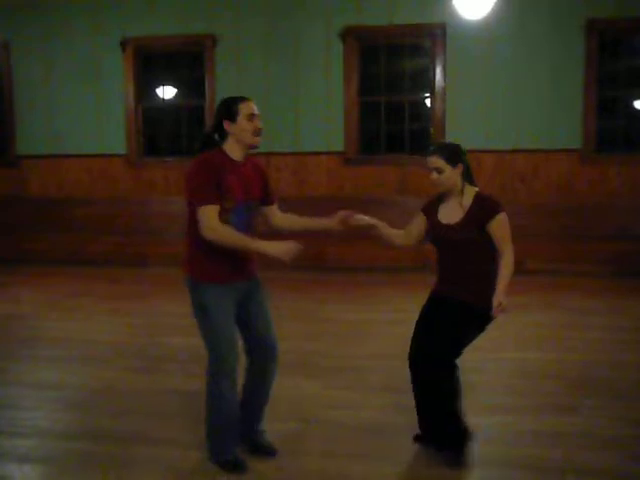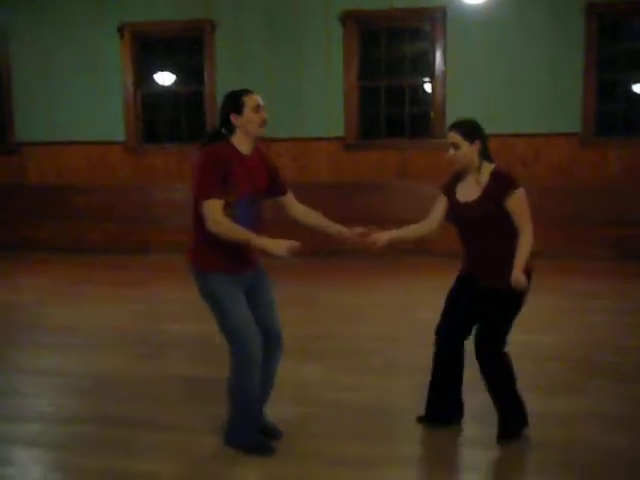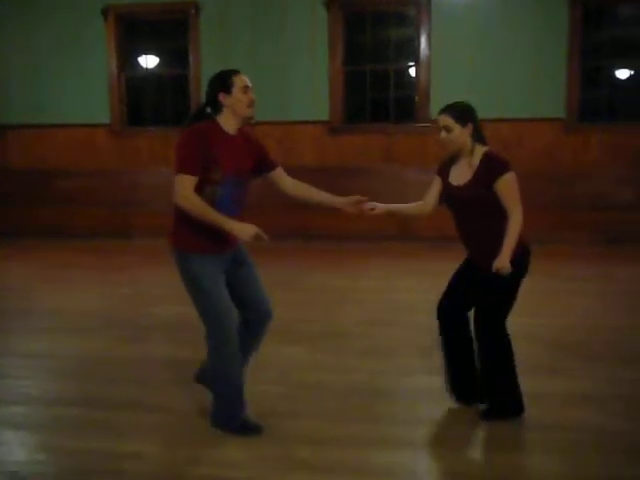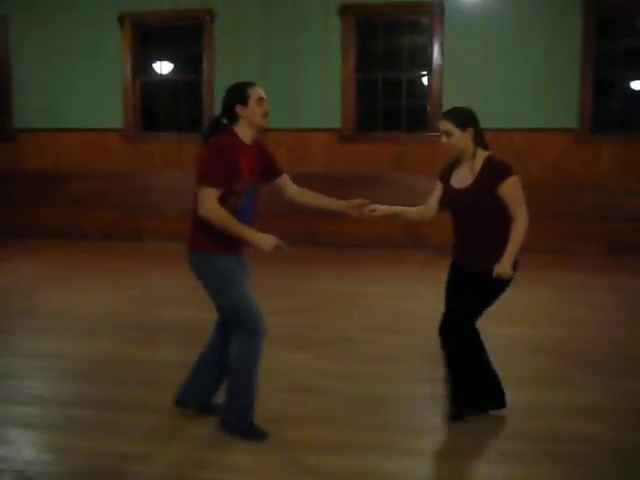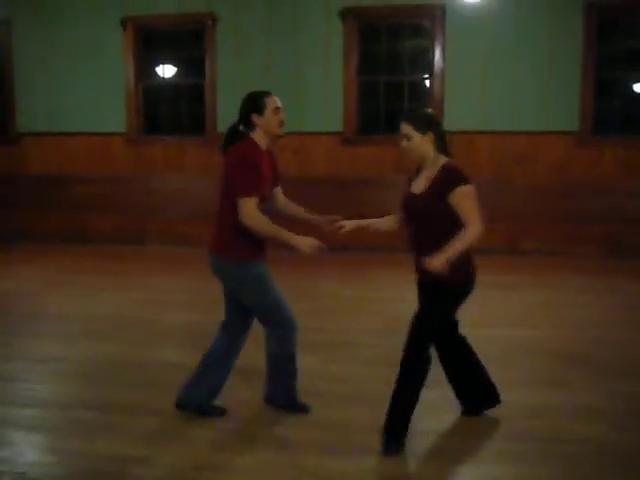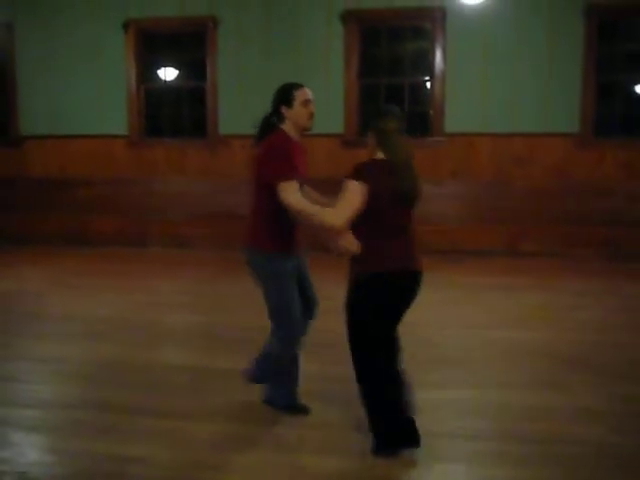
dt=0.3s
person 1, frame 1
left shoulder: (255, 170)
right shoulder: (206, 166)
left elbow: (276, 217)
right elbow: (210, 229)
left wrist: (325, 223)
right wrist: (267, 248)
left hip: (246, 279)
right hip: (210, 283)
left knee: (266, 352)
right knee: (224, 364)
left ankle: (249, 431)
right ankle: (221, 446)
person 1, frame 2
left shoulder: (262, 163)
right shoulder: (212, 159)
left elbow: (295, 208)
right elbow: (214, 222)
left wrist: (342, 232)
right wrist: (268, 243)
left hip: (250, 268)
right hip: (216, 271)
left knee: (271, 341)
right knee: (248, 347)
left ankle: (254, 415)
right ankle: (241, 431)
person 1, frame 3
left shoulder: (249, 143)
right shoulder: (197, 137)
left elbow: (289, 185)
right elbow: (182, 196)
left wrist: (339, 202)
right wrist: (233, 225)
left hip: (231, 247)
right hip: (196, 251)
left knee: (260, 313)
right knee: (224, 328)
left ankle: (216, 374)
right ankle: (228, 413)
person 1, frame 4
left shoulder: (258, 151)
right shoulder: (219, 148)
left elbow: (293, 191)
right elbow: (206, 208)
left wrist: (342, 206)
right wrist: (254, 236)
left hip: (232, 252)
right hip: (210, 253)
left knee: (232, 327)
right knee: (252, 327)
left ankle: (194, 394)
right ankle: (237, 416)
person 1, frame 5
left shoulder: (262, 155)
right shoulder: (247, 157)
left elbow: (280, 202)
right elbow: (249, 217)
left wrist: (318, 220)
right wrist: (295, 240)
left hip: (237, 256)
right hip: (240, 259)
left knee: (235, 328)
right knee: (283, 324)
left ankle: (196, 396)
right ankle: (282, 394)
person 1, frame 6
left shoulder: (292, 145)
right shoulder: (277, 147)
right elbow: (292, 202)
left wrist: (335, 205)
right wrist: (336, 233)
left hip: (282, 246)
right hip: (269, 249)
left knee: (305, 308)
right knee: (287, 321)
left ankle: (267, 368)
right ankle: (280, 394)
person 2, frame 1
left shoulder: (486, 206)
right shoulder: (434, 205)
left elbow: (506, 252)
right elbow: (406, 238)
left wrist: (499, 292)
right wrist: (374, 224)
left hip: (476, 300)
right hip: (443, 294)
left knee: (439, 359)
right knee: (419, 357)
left ankle: (455, 438)
right ankle: (441, 430)
person 2, frame 2
left shoulder: (503, 182)
right shoulder: (454, 185)
left elbow: (525, 229)
right elbow: (429, 225)
left wrist: (518, 269)
right wrist: (389, 235)
left hip: (505, 280)
right hip: (473, 275)
left knee: (488, 347)
right knee: (447, 335)
left ankle: (513, 419)
right ankle: (445, 409)
person 2, frame 3
left shoulder: (495, 165)
right shoulder: (448, 166)
left elbow: (515, 213)
right elbow: (426, 206)
left wrist: (505, 256)
right wrist: (387, 207)
left hip: (505, 260)
right hip: (477, 257)
left knee: (489, 324)
right knee: (448, 311)
left ankle: (507, 403)
right ankle: (468, 387)
person 2, frame 4
left shoulder: (497, 169)
right shoulder: (450, 171)
left elbow: (520, 217)
right elbow: (427, 211)
left wrist: (507, 259)
right wrist: (389, 210)
left hip: (493, 265)
right hip: (463, 262)
left knee: (452, 325)
right knee: (459, 325)
left ankle: (464, 399)
right ankle: (486, 397)
person 2, frame 5
left shoulder: (452, 176)
right shoulder: (419, 175)
left elbow: (475, 226)
right elbow: (400, 221)
left wrist: (445, 257)
right wrist: (358, 224)
left hip: (451, 277)
right hip: (432, 276)
left knee: (417, 344)
right knee: (444, 335)
left ankle: (395, 430)
right ankle: (480, 396)
person 2, frame 6
left shoulder: (365, 172)
right shoulder: (406, 173)
left elbow: (339, 219)
left hip: (374, 274)
right hip: (408, 272)
left knee: (367, 350)
right knee: (384, 338)
left ankle: (395, 432)
right ankle: (398, 423)
